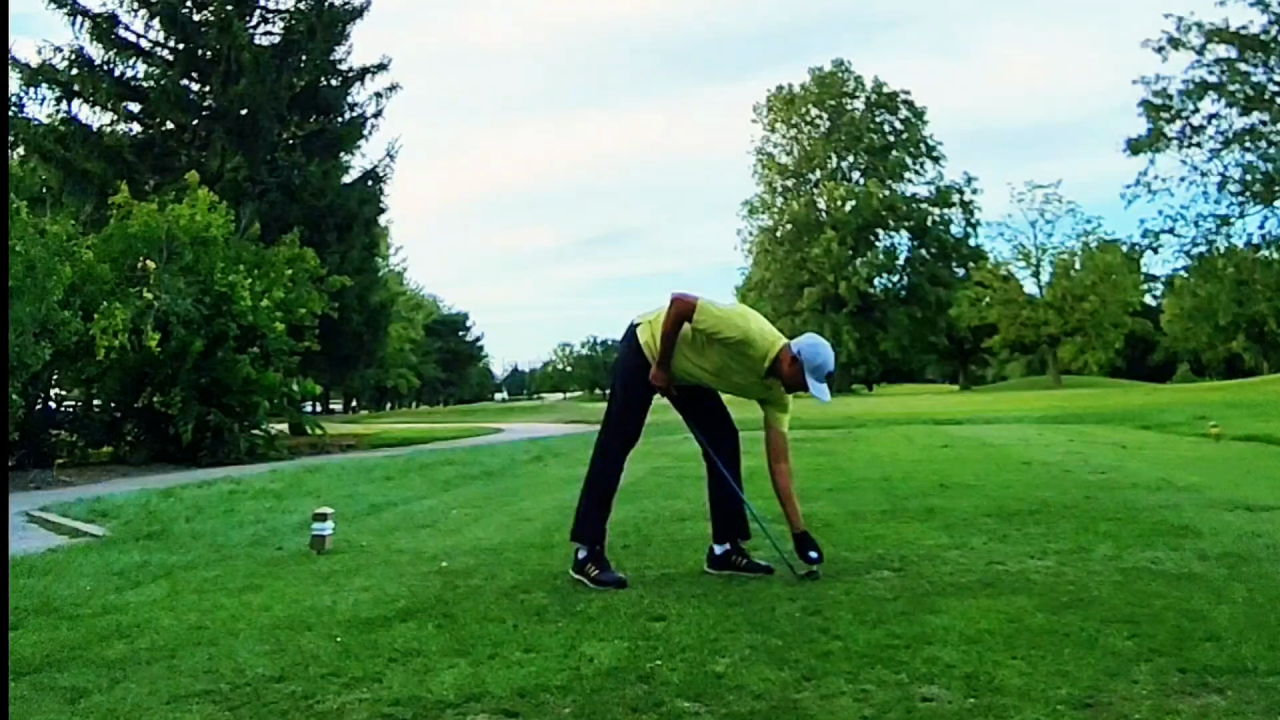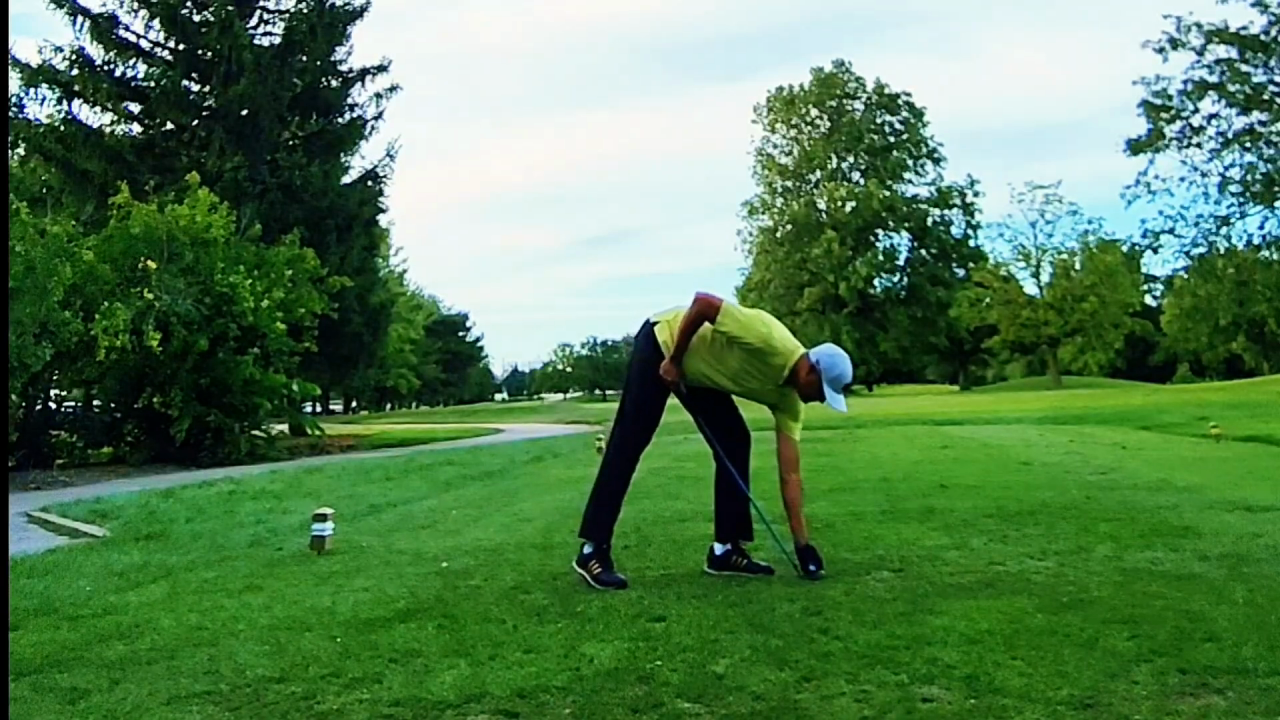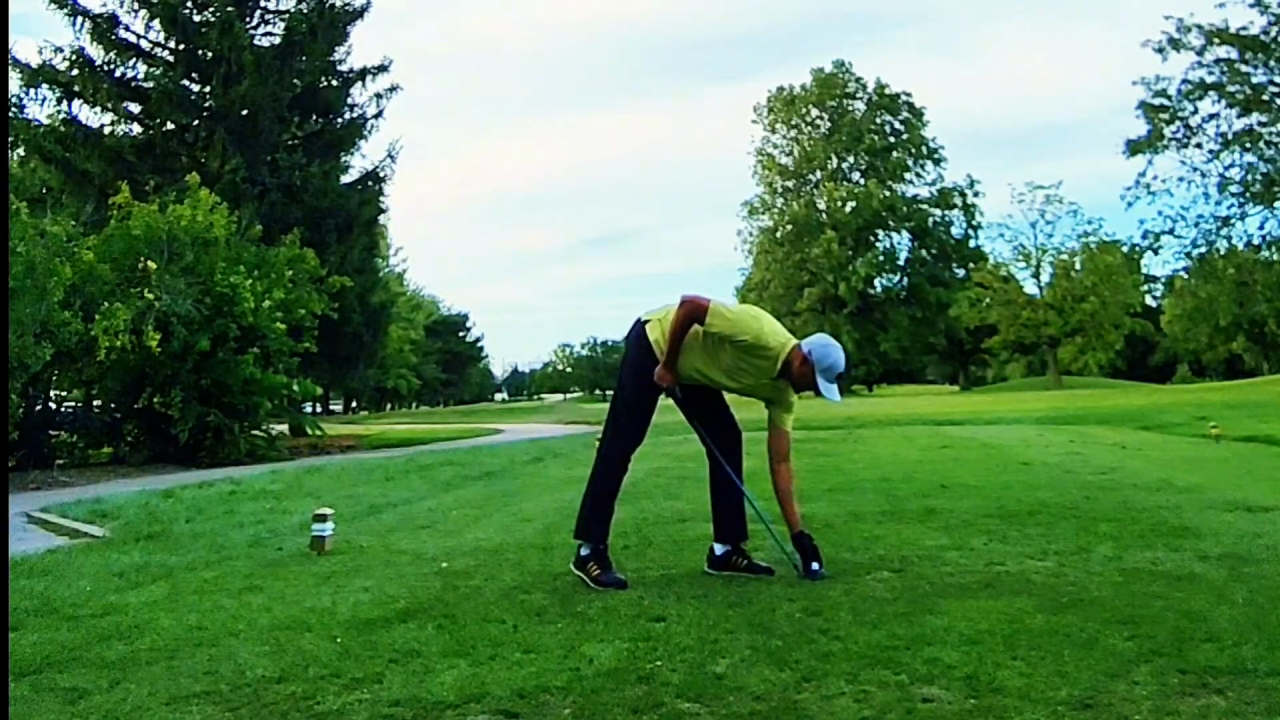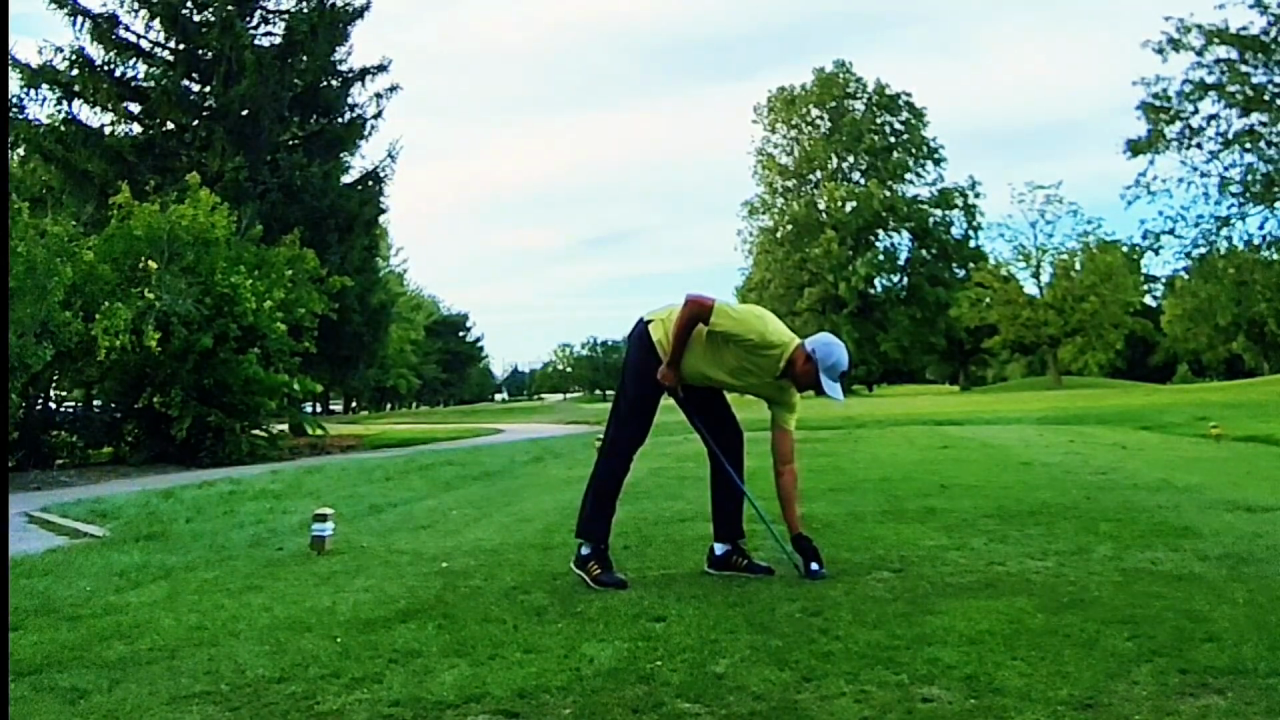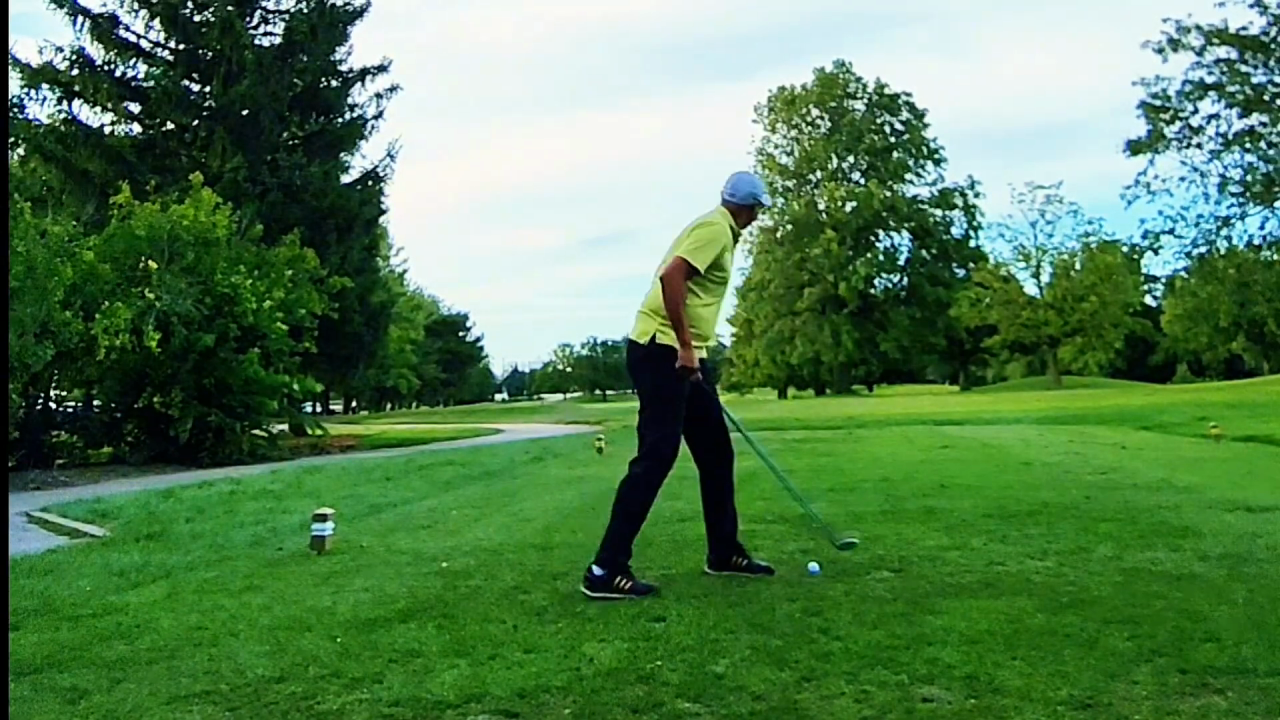
dt=1s
person 1, frame 1
left shoulder: (775, 390)
right shoulder: (749, 332)
left elbow: (779, 462)
right elbow: (678, 303)
left wrist: (799, 531)
right wrist: (661, 366)
left hip: (687, 371)
right hip: (647, 345)
left knee: (724, 442)
right knee: (615, 446)
left ankle: (725, 547)
right ankle: (588, 553)
person 1, frame 2
left shoulder: (787, 396)
right shoulder: (769, 339)
left elbow: (790, 474)
right elbow: (702, 302)
left wrist: (803, 544)
right wrist: (674, 360)
left hip: (698, 373)
right hip: (661, 343)
left knee: (735, 445)
right knee: (628, 445)
left ankle: (726, 549)
right ankle: (593, 551)
person 1, frame 3
left shoulder: (781, 390)
right shoulder: (760, 333)
left elbow: (780, 463)
right elbow: (688, 304)
left wrist: (798, 532)
right wrist: (667, 366)
left hip: (692, 370)
right hip: (654, 342)
left knee: (727, 443)
right knee: (620, 445)
left ankle: (726, 549)
right ankle: (590, 552)
person 1, frame 4
left shoulder: (784, 390)
right shoulder: (763, 331)
left elbow: (784, 466)
right elbow: (692, 304)
left wrist: (797, 534)
right wrist: (671, 365)
left hip: (694, 371)
right hip: (657, 341)
left knee: (729, 443)
right knee: (622, 445)
left ankle: (725, 548)
right ankle: (591, 550)
person 1, frame 5
left shoulder: (725, 235)
right shoulder: (715, 228)
right elbow: (670, 276)
right wrist: (685, 348)
left hip: (683, 353)
right hip: (661, 347)
left knee: (717, 449)
right knee: (658, 454)
left ankle: (724, 550)
right ankle: (607, 568)
